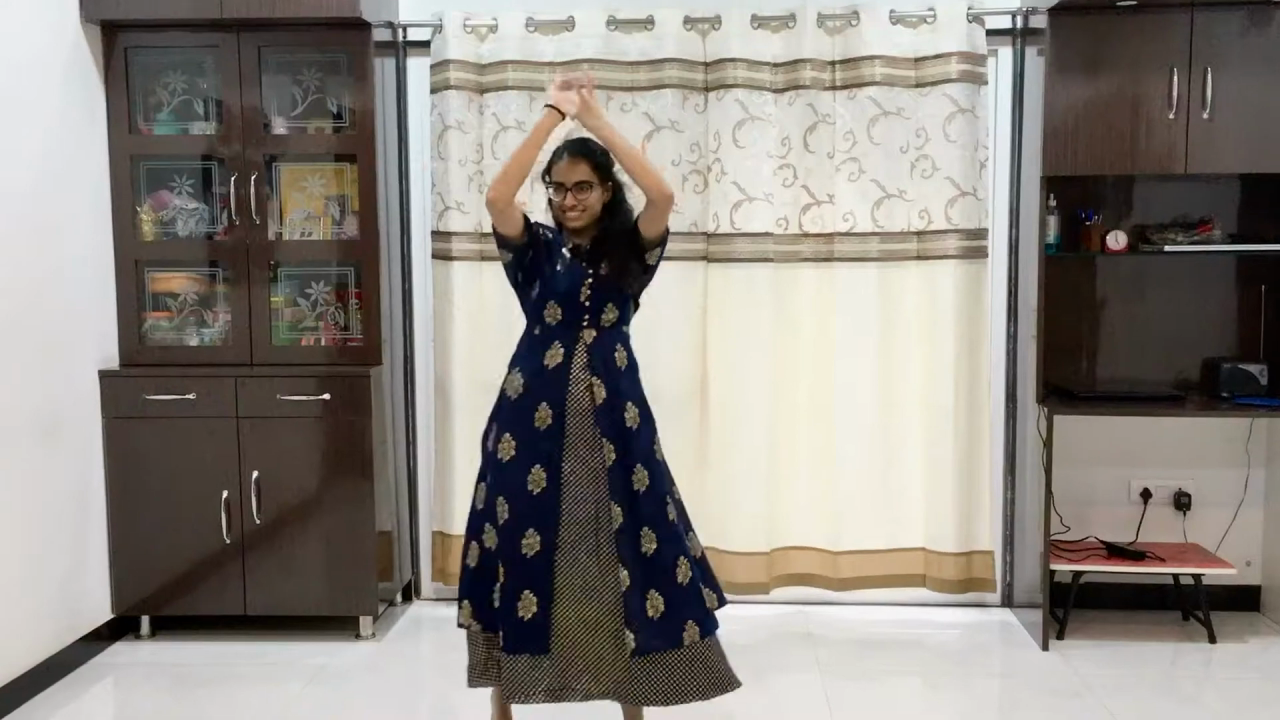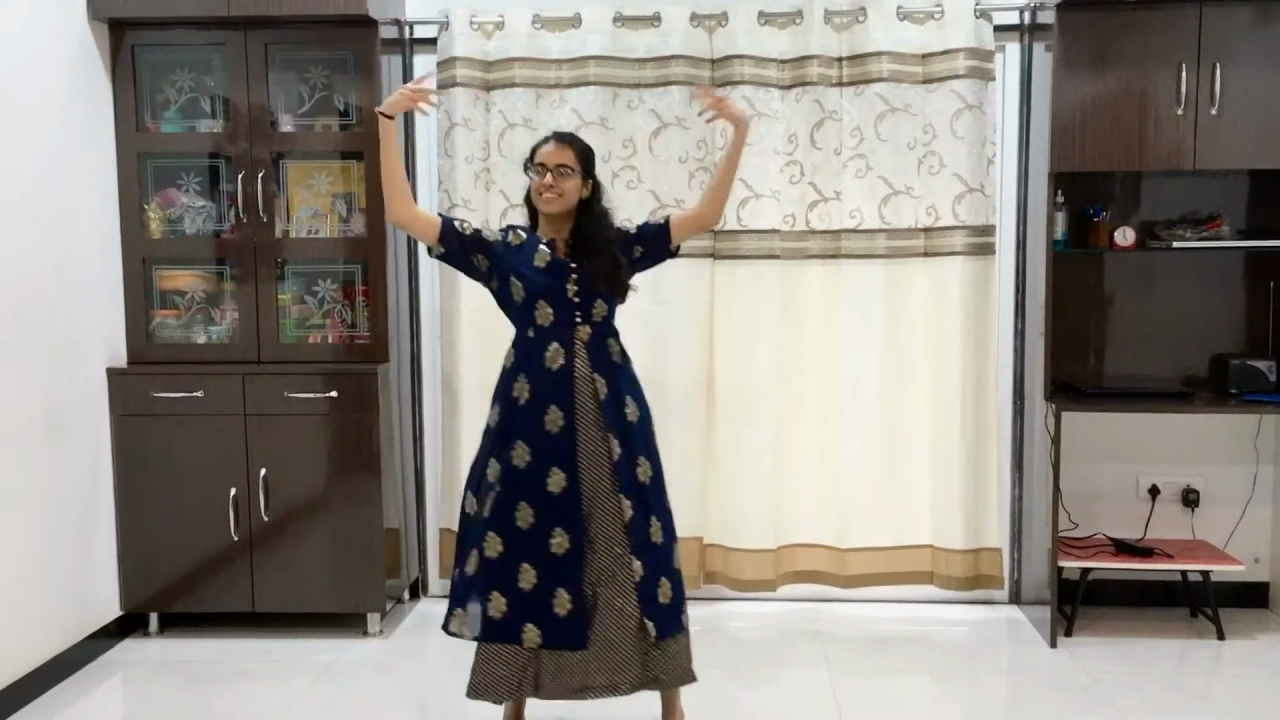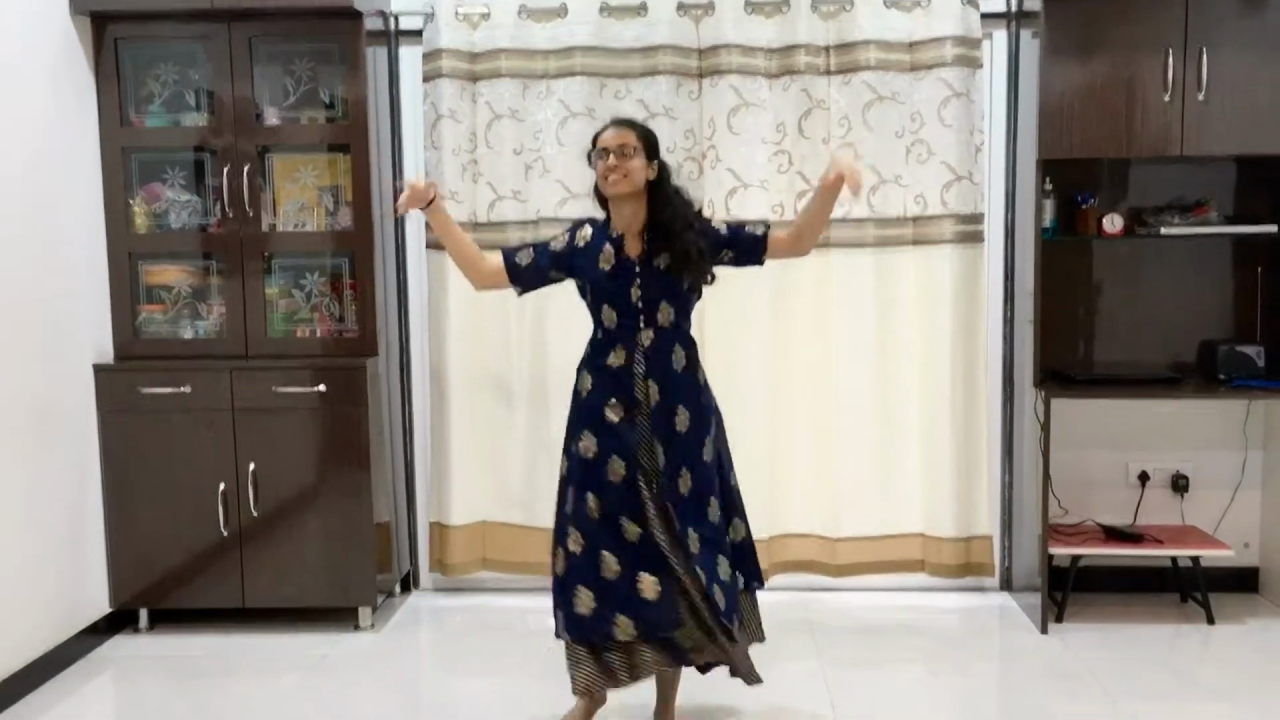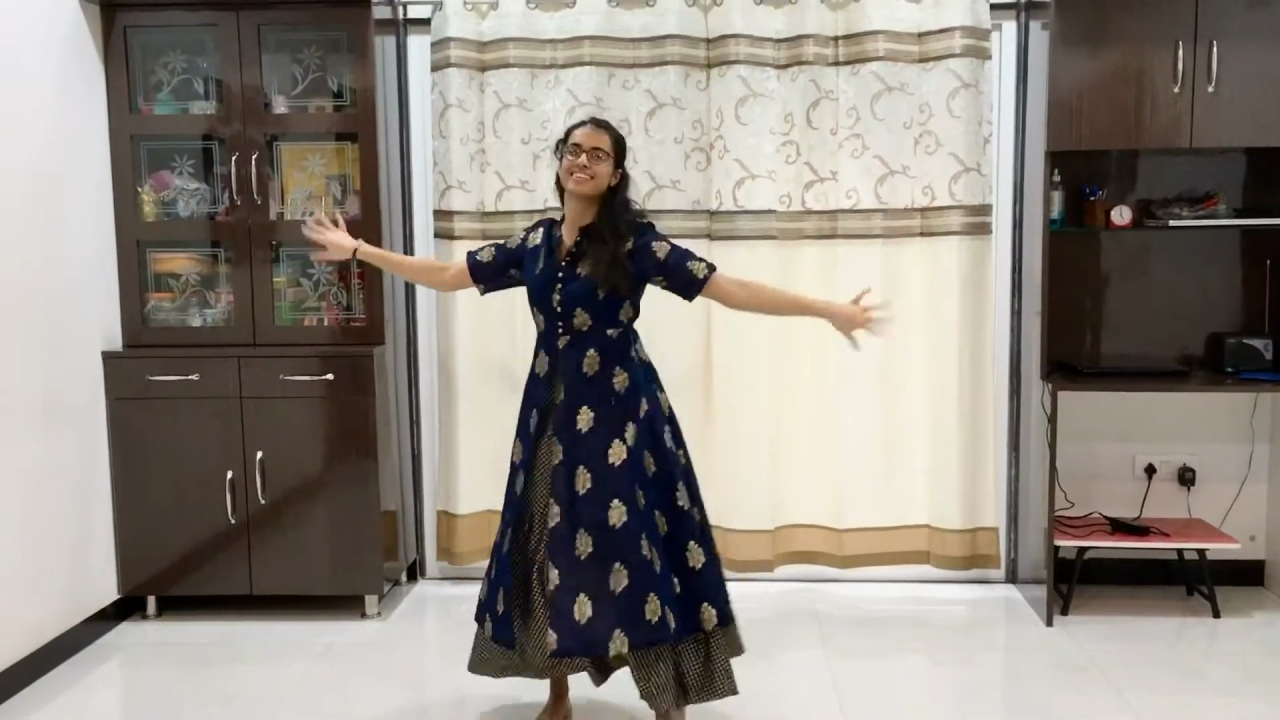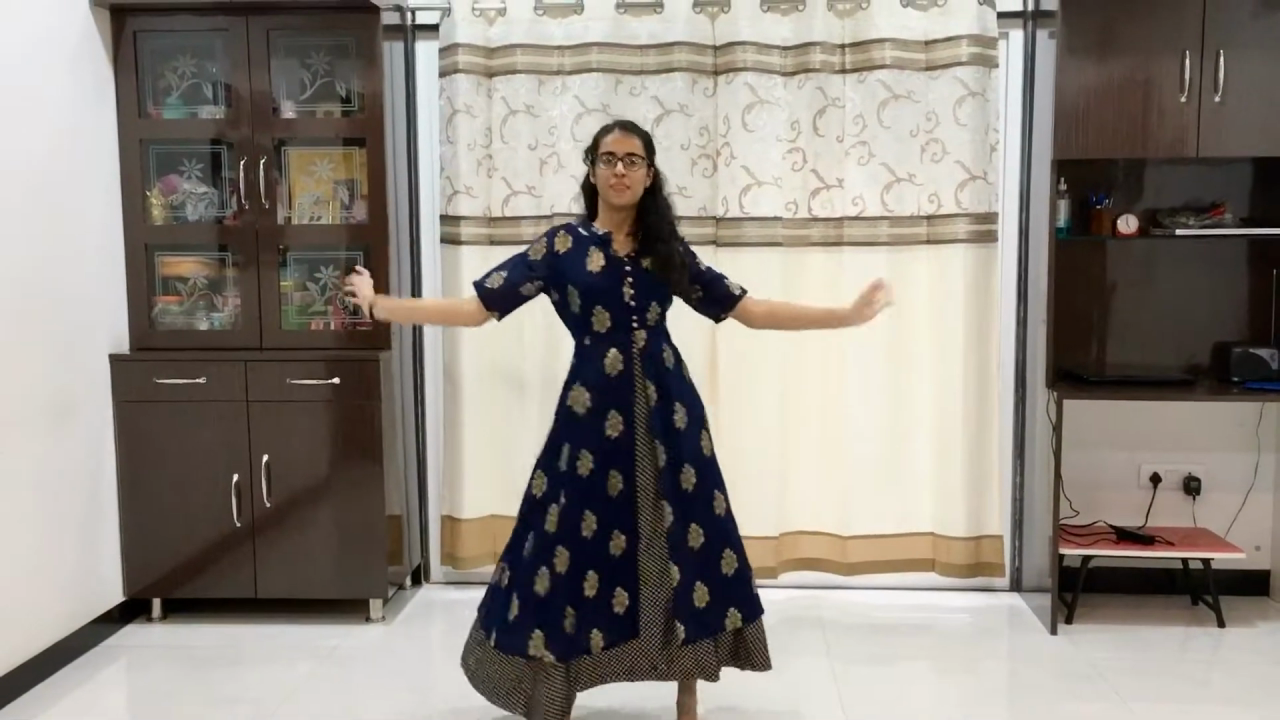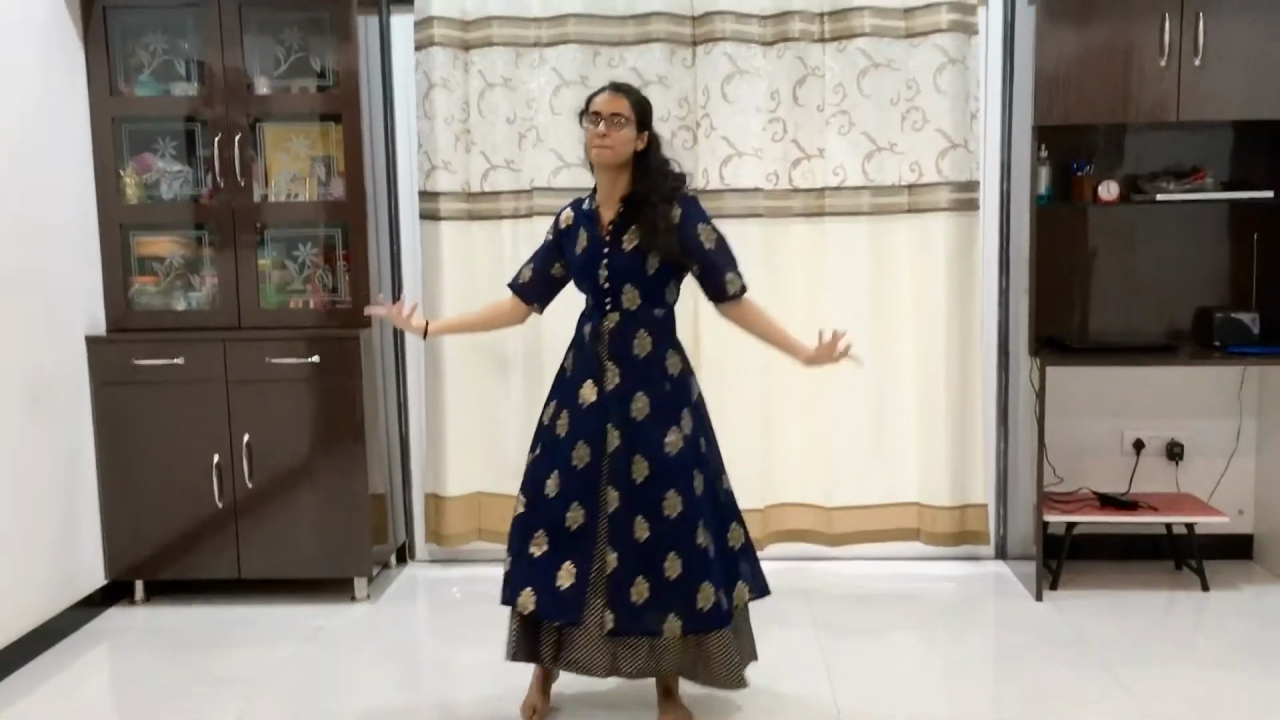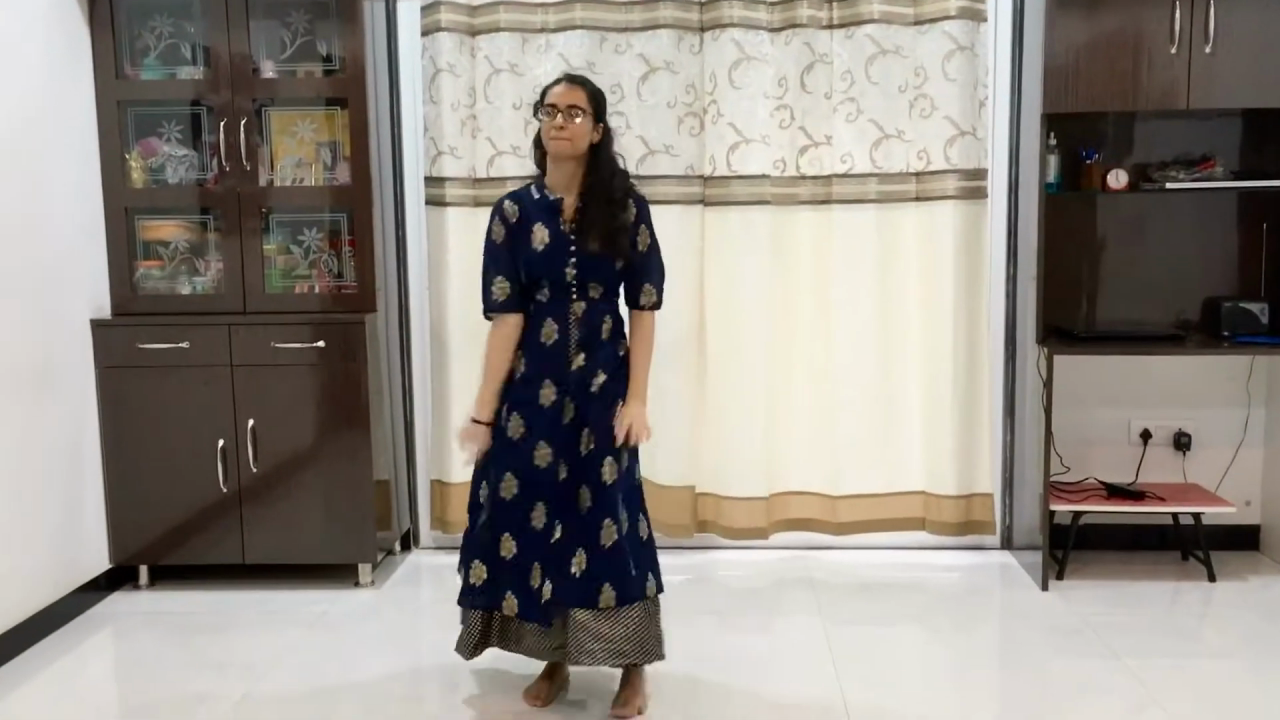
dt=0.7s
person 1, frame 1
left shoulder: (631, 252)
right shoulder: (533, 249)
left elbow: (662, 196)
right elbow: (497, 197)
left wrist: (597, 122)
right wrist: (553, 114)
left hip: (614, 418)
right hip: (534, 419)
left knee: (629, 558)
right knee: (521, 553)
person 1, frame 2
left shoulder: (616, 248)
right shoulder: (502, 249)
left elbow: (705, 216)
right elbow: (402, 214)
left wrist: (737, 135)
right wrist: (393, 120)
left hip: (613, 414)
right hip: (536, 414)
left knee: (635, 556)
right knee: (522, 555)
person 1, frame 3
left shoulder: (691, 234)
right shoulder: (581, 243)
left elbow: (796, 242)
right elbow: (483, 273)
left wrist: (828, 186)
right wrist: (433, 206)
left hip: (680, 407)
right hip: (607, 406)
left knee: (685, 545)
right knee: (601, 544)
person 1, frame 4
left shoulder: (634, 241)
right shoulder: (536, 240)
left elbow: (727, 289)
right elbow: (448, 274)
left wrist: (828, 309)
right wrist: (357, 249)
left hip: (615, 409)
right hip: (548, 410)
left knee: (615, 554)
right knee: (542, 548)
person 1, frame 5
left shoulder: (669, 249)
right shoulder: (561, 245)
left elbow: (748, 309)
right elbow: (476, 307)
left wrist: (846, 314)
right wrist: (383, 306)
left hip: (669, 408)
right hip: (593, 409)
left knee: (689, 545)
right knee: (578, 543)
person 1, frame 6
left shoulder: (676, 212)
right shoulder: (571, 219)
left elbow: (730, 298)
right elbow: (521, 300)
left wrist: (803, 353)
right wrist: (430, 324)
left hip: (656, 388)
right hip: (583, 385)
left knee: (667, 527)
right knee: (559, 522)
person 1, frame 7
left shoulder: (626, 207)
right shoulder: (514, 211)
left elbow: (644, 306)
right elbow: (504, 316)
left wrist: (636, 398)
right wrist: (481, 413)
left hip: (602, 380)
right hip: (532, 384)
left knee: (607, 522)
right knee: (526, 517)
right ankle: (553, 661)
